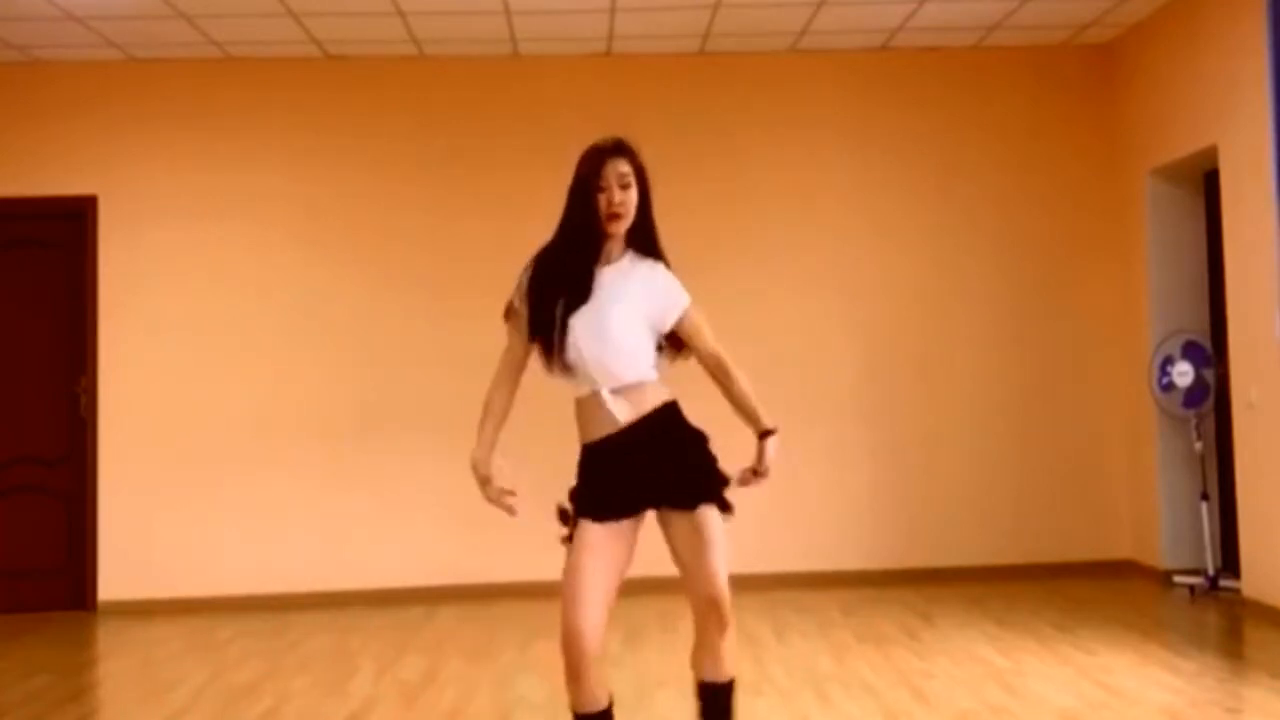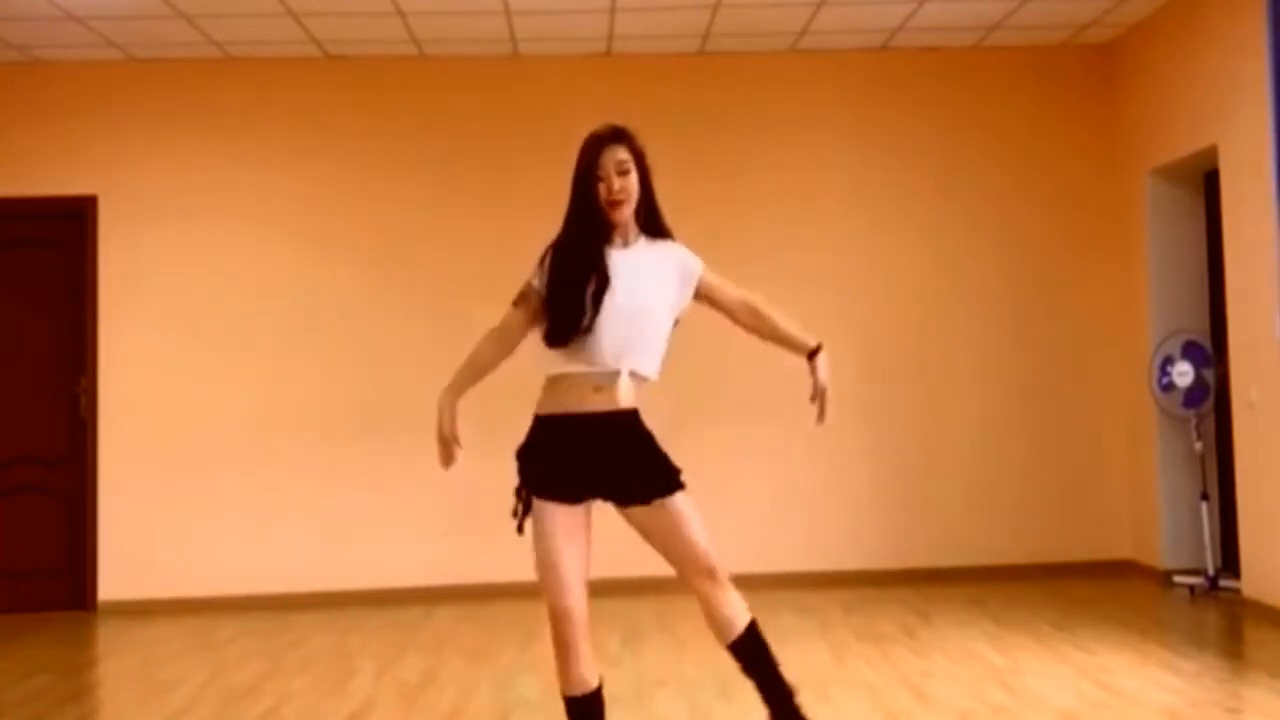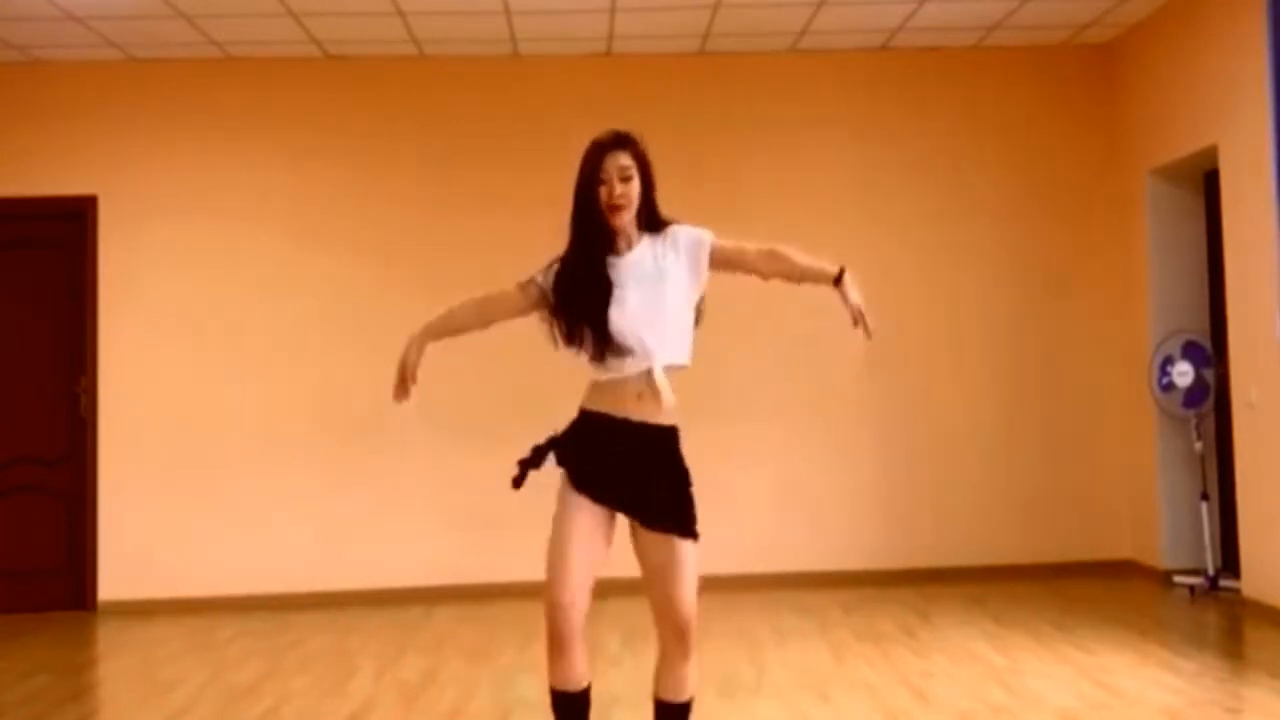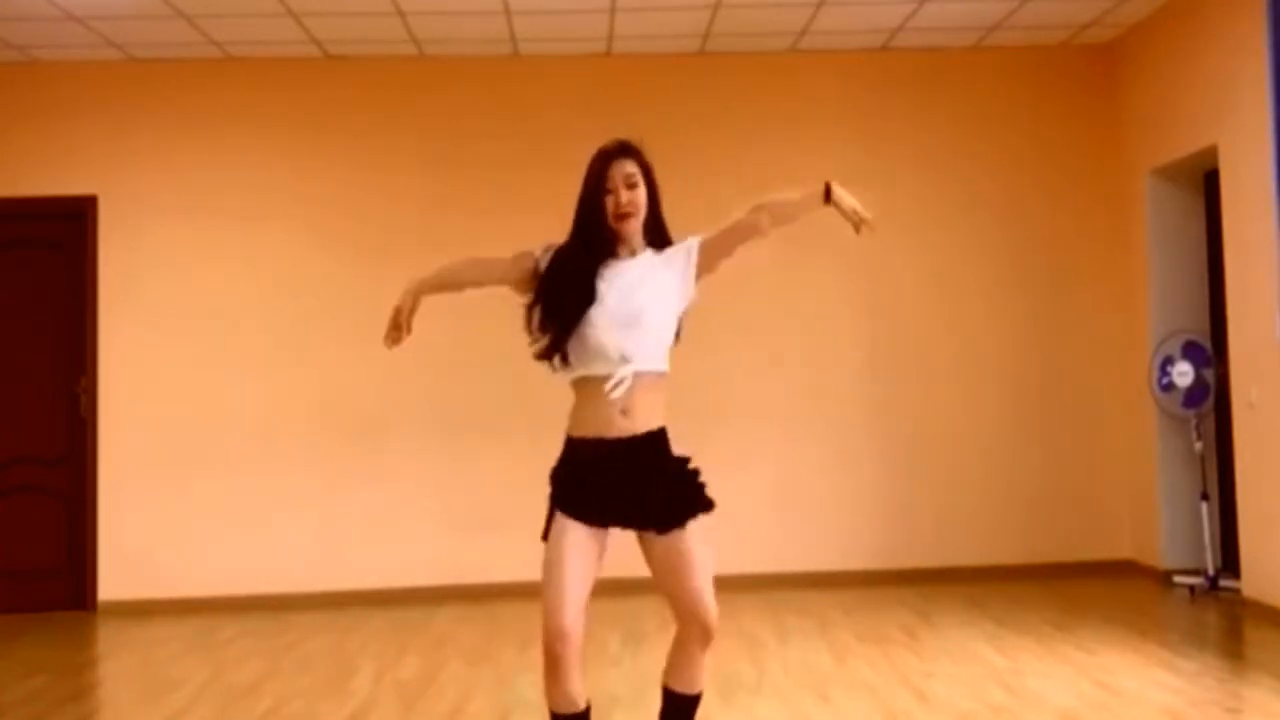
dt=0.3s
person 1, frame 1
left shoulder: (654, 281)
right shoulder: (550, 272)
left elbow: (714, 359)
right elbow: (511, 365)
left wrist: (765, 430)
right wrist: (482, 453)
left hip: (667, 445)
right hip: (603, 465)
left knee: (714, 609)
right knee: (579, 645)
person 1, frame 2
left shoulder: (669, 259)
right shoulder: (565, 260)
left elbow: (744, 308)
right elbow: (507, 332)
left wrist: (811, 351)
right wrist: (450, 396)
left hip: (622, 437)
right hip: (553, 443)
left knee: (706, 572)
right knee: (566, 618)
person 1, frame 3
left shoulder: (683, 247)
right shoulder: (575, 270)
left elbow: (765, 259)
right elbow: (495, 305)
left wrist: (839, 279)
right wrist: (422, 336)
left hip: (657, 454)
right hip: (594, 450)
left knee: (678, 627)
right knee: (563, 616)
person 1, frame 4
left shoulder: (678, 262)
right shoulder: (566, 267)
left elbow: (758, 220)
right elbow: (486, 268)
left wrist: (827, 194)
right wrist: (417, 289)
left hip: (652, 461)
right hip: (584, 467)
left knee: (699, 624)
right knee: (560, 637)
